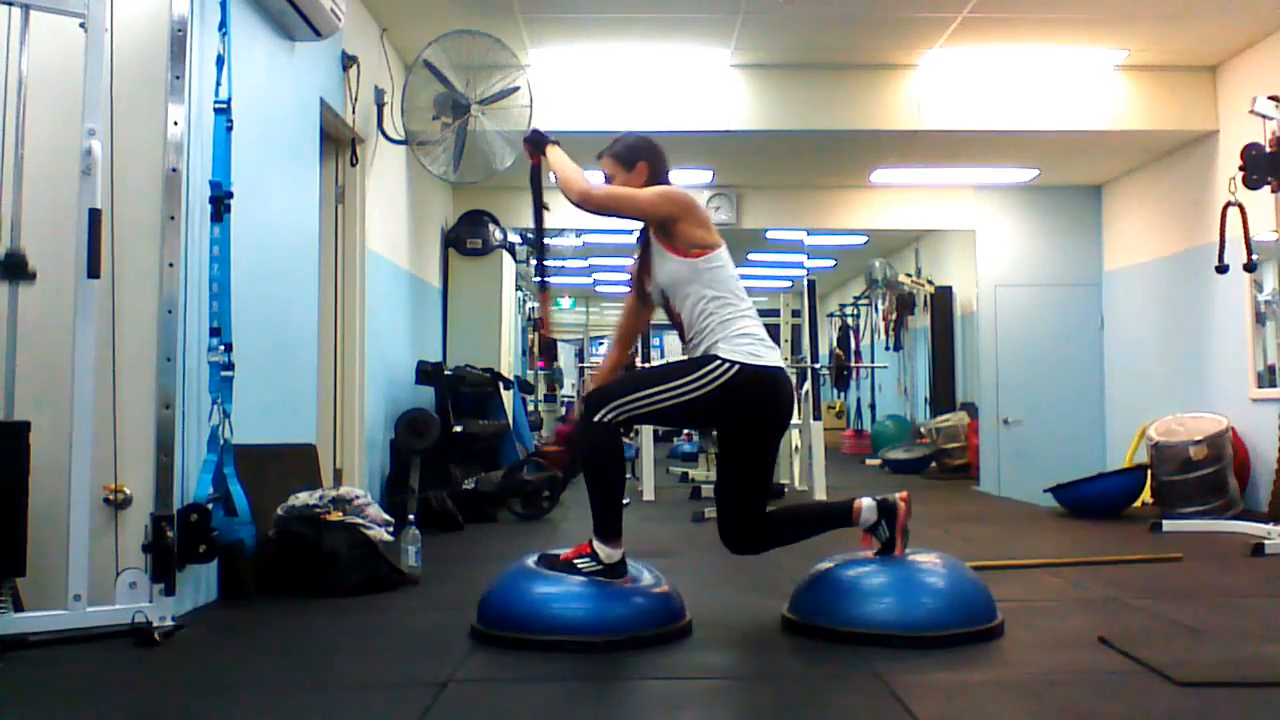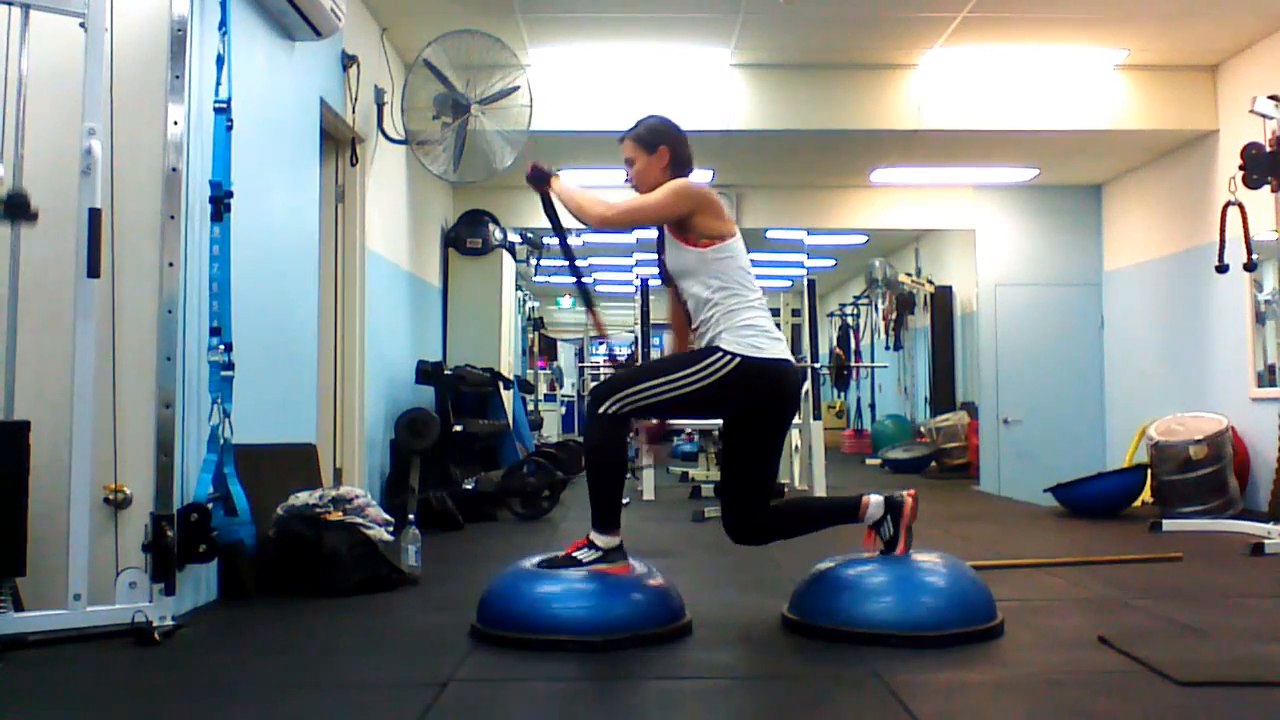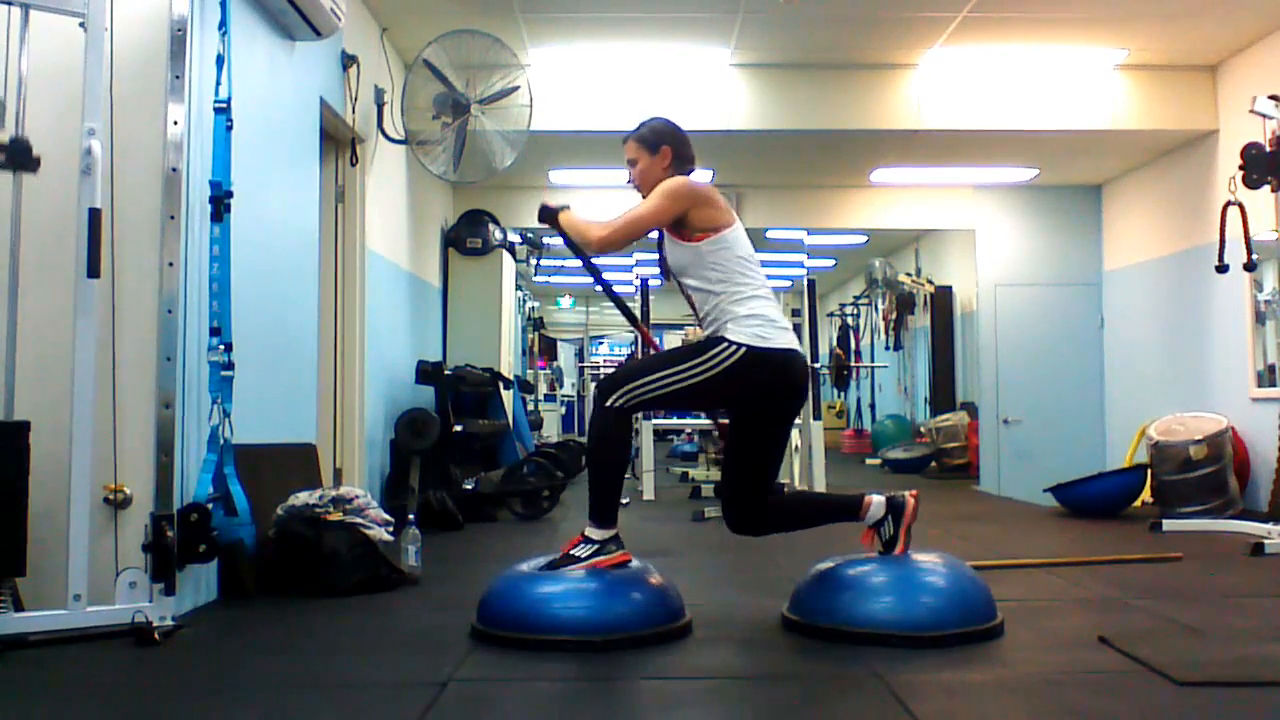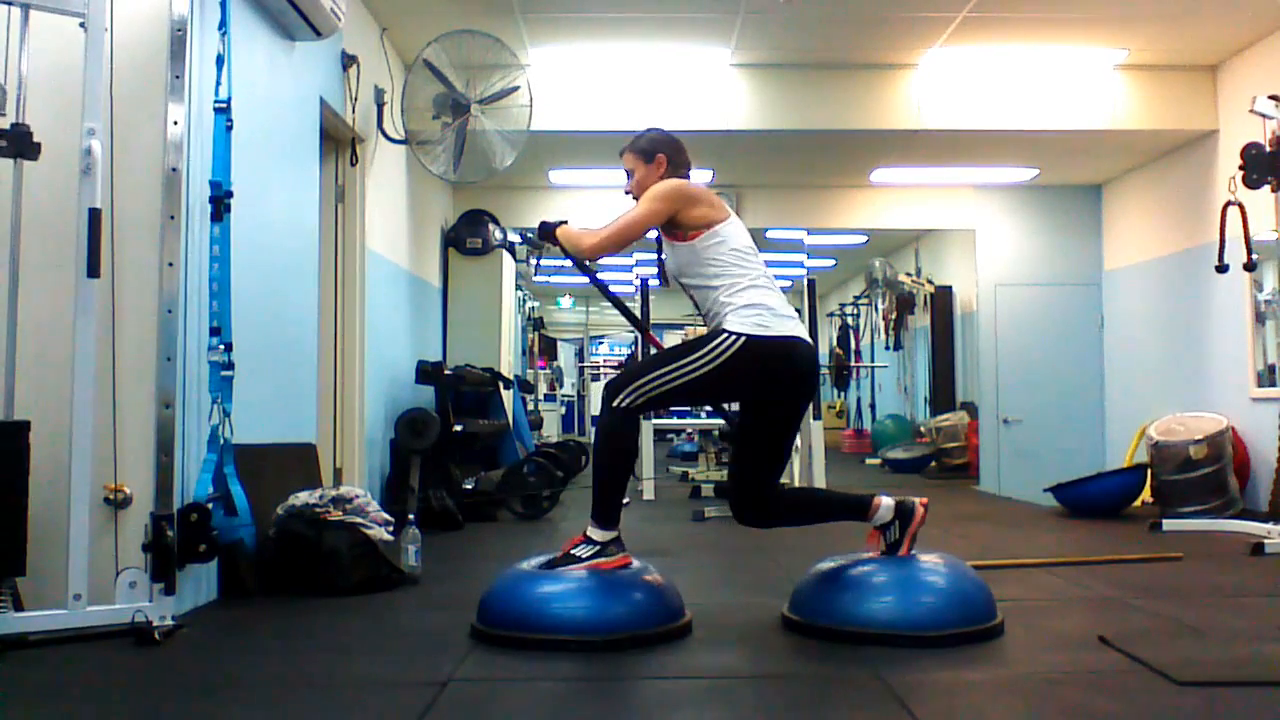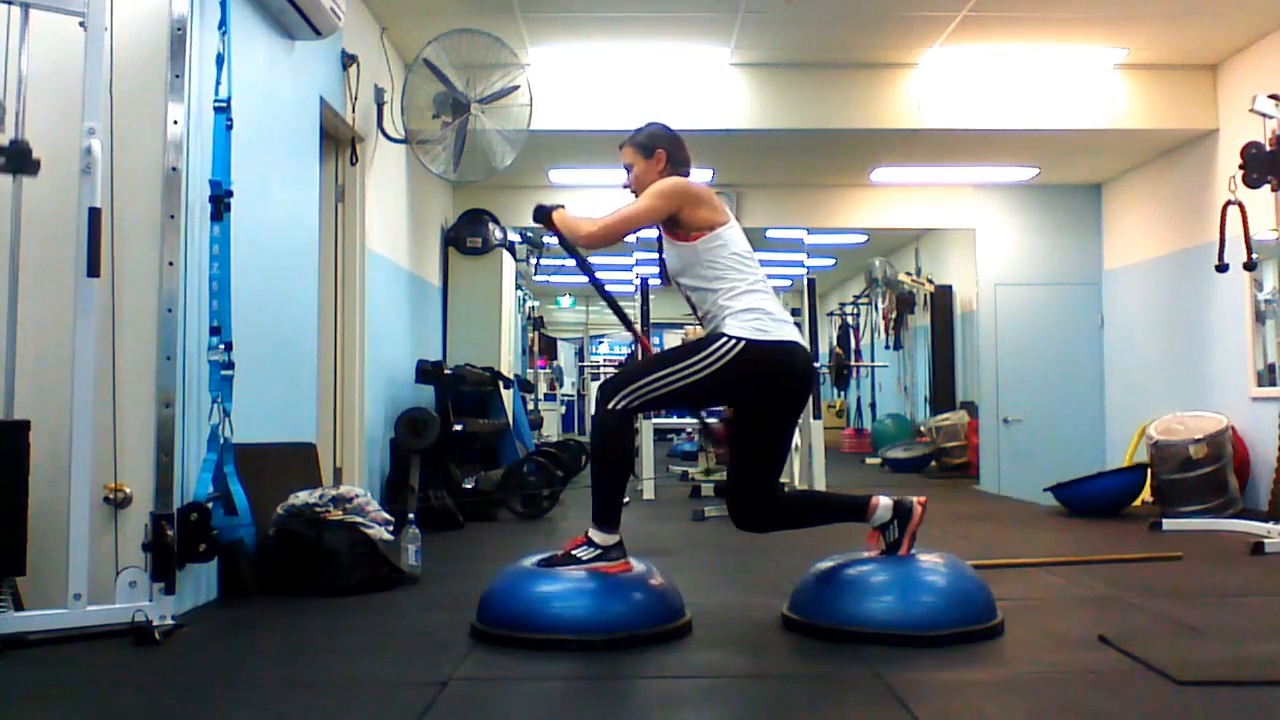
dt=0.2s
person 1, frame 1
left shoulder: (676, 204)
right shoulder: (648, 260)
left elbow: (585, 194)
right elbow: (620, 348)
left wrist: (548, 150)
right wrist: (575, 425)
left hip: (741, 372)
right hip: (762, 387)
left knee: (600, 410)
right knee: (743, 533)
left ankle: (607, 554)
right ankle: (876, 511)
person 1, frame 2
left shoulder: (690, 194)
right shoulder: (677, 235)
left elbow: (600, 217)
right elbow: (683, 327)
left wrist: (553, 182)
right wrist: (661, 410)
left hip: (745, 363)
right hip: (769, 377)
left knee: (606, 402)
right knee: (747, 523)
left ankle: (604, 545)
right ankle: (881, 508)
person 1, frame 3
left shoulder: (685, 192)
right shoulder: (696, 217)
left elbow: (601, 239)
left wrist: (559, 216)
right wrist: (725, 406)
left hip: (752, 354)
right hip: (781, 367)
left knee: (613, 395)
right knee: (746, 513)
left ankle: (601, 538)
right ankle: (882, 507)
person 1, frame 4
left shoulder: (676, 193)
right shoulder: (700, 214)
left elbow: (594, 246)
left wrist: (557, 231)
left hip: (755, 344)
right hip: (792, 356)
left knee: (620, 396)
right knee: (753, 503)
left ankle: (602, 539)
right ankle: (890, 510)
person 1, frame 5
left shoulder: (680, 191)
right shoulder: (686, 229)
left elbow: (593, 234)
left wrist: (554, 214)
right wrist: (728, 410)
left hip: (754, 348)
right hip: (786, 361)
left knee: (614, 397)
right knee: (753, 509)
left ankle: (604, 543)
right ankle: (888, 510)
